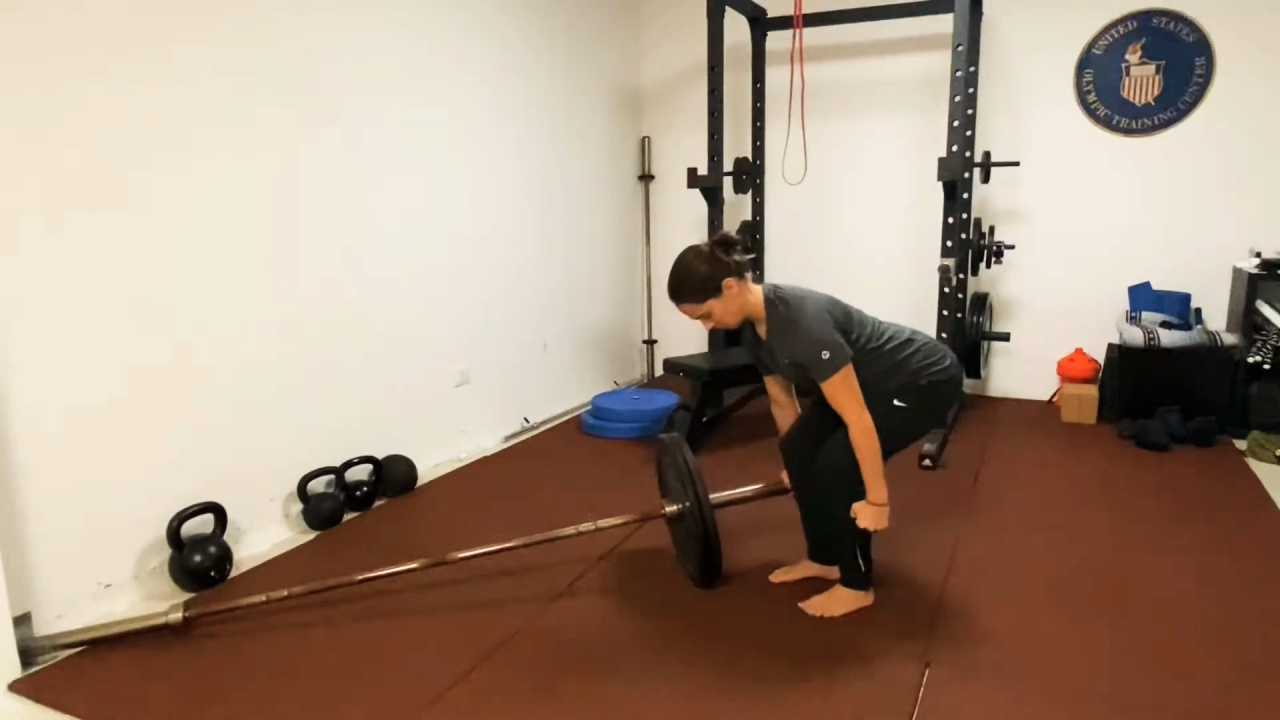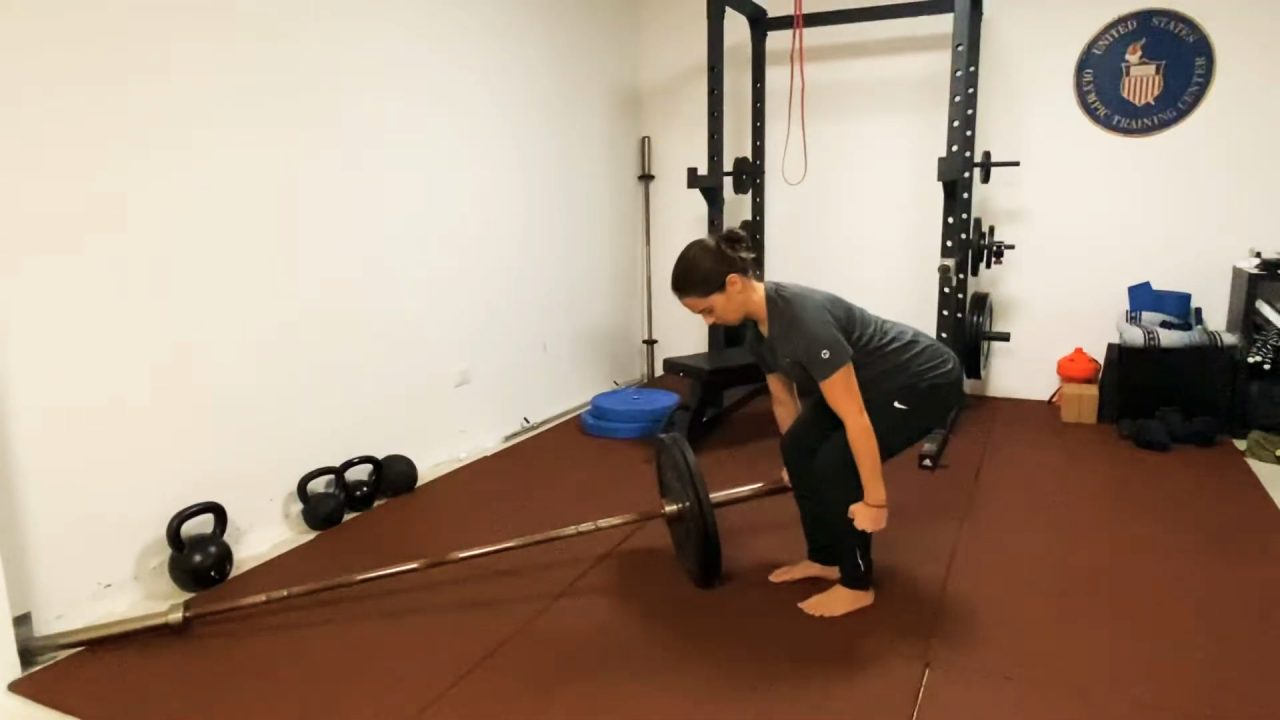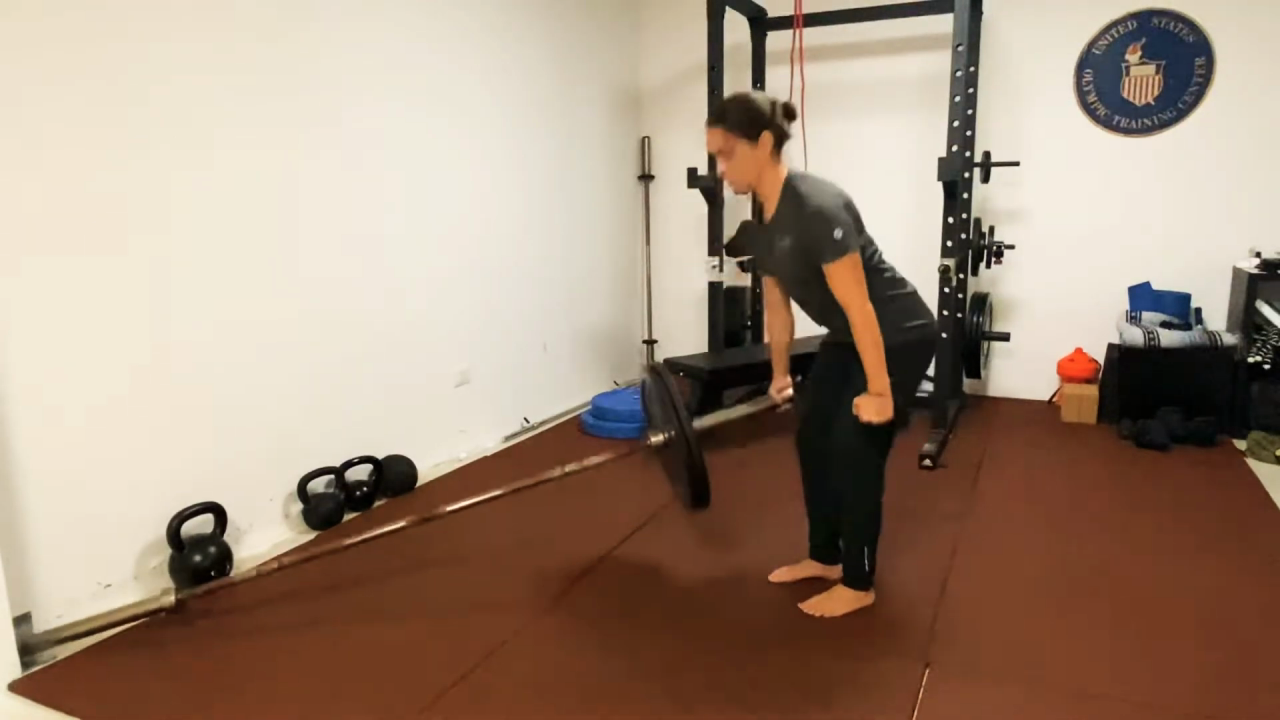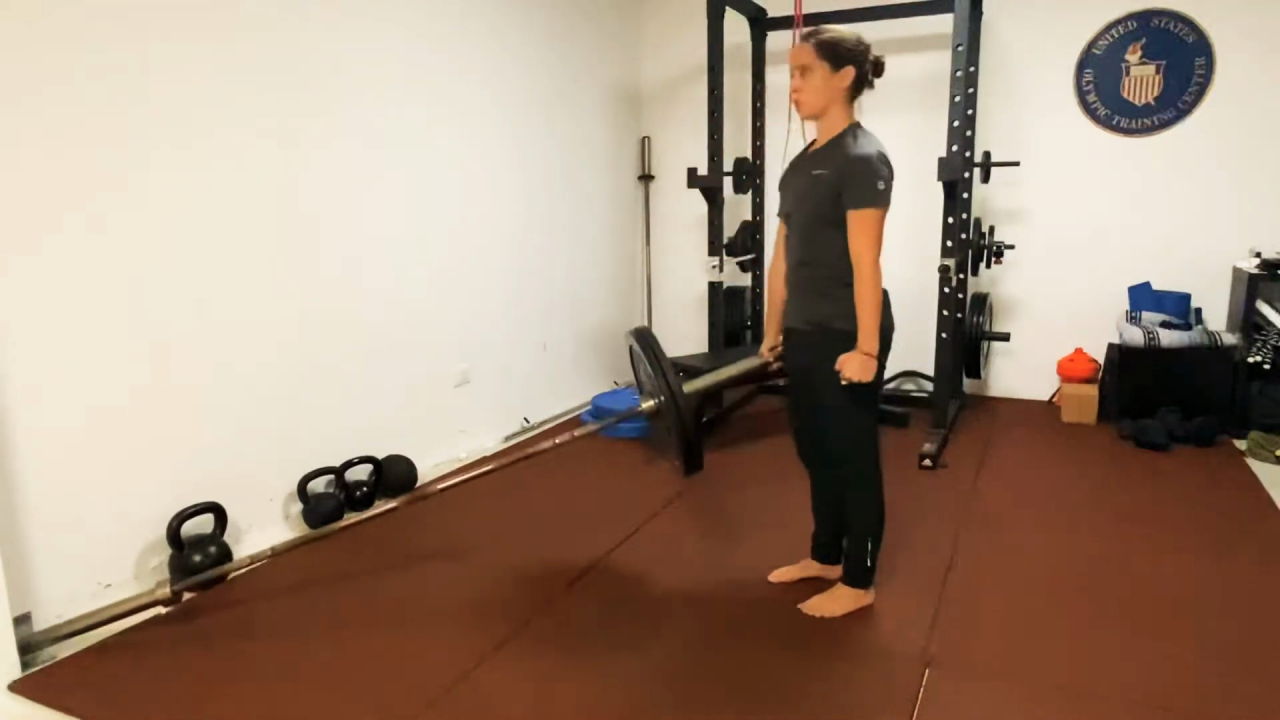
dt=0.5s
person 1, frame 1
left shoulder: (802, 321)
right shoulder: (755, 327)
left elbow: (857, 418)
right elbow: (782, 399)
left wrist: (877, 500)
right wrist: (794, 458)
left hip: (926, 380)
right hip: (875, 380)
left knee: (836, 465)
right knee: (798, 450)
left ankle: (856, 586)
right ankle: (823, 559)
person 1, frame 2
left shoulder: (803, 319)
right shoulder: (758, 326)
left elbow: (855, 419)
right elbow: (784, 398)
left wrist: (875, 499)
right wrist: (792, 458)
left hip: (927, 382)
right hip: (879, 380)
left knee: (834, 466)
right knee: (799, 449)
left ankle: (856, 585)
right ankle: (823, 558)
person 1, frame 3
left shoulder: (818, 208)
right shoulder: (762, 223)
left elbow: (860, 307)
right elbow: (776, 306)
left wrist: (880, 391)
right wrist: (780, 376)
left hip: (898, 336)
right hip: (844, 340)
left knee: (855, 459)
right knee: (813, 445)
left ankle: (858, 585)
right ankle: (824, 558)
person 1, frame 4
left shoulder: (862, 158)
right shoulder: (803, 161)
left elbow: (866, 264)
left wrist: (867, 349)
right wrist: (772, 333)
left hip: (846, 339)
right hip: (804, 334)
left knee: (852, 457)
right knee: (816, 453)
left ankle: (858, 583)
right ankle: (825, 557)
